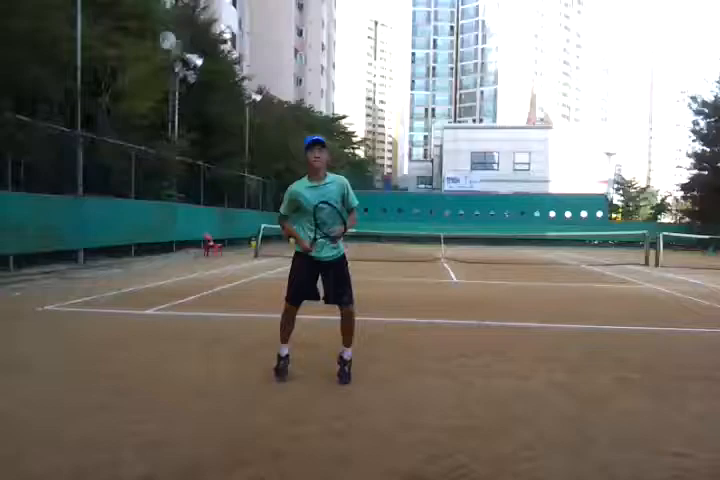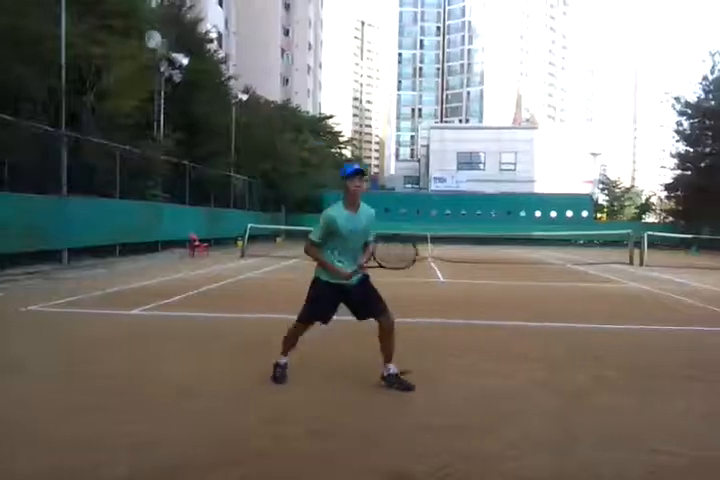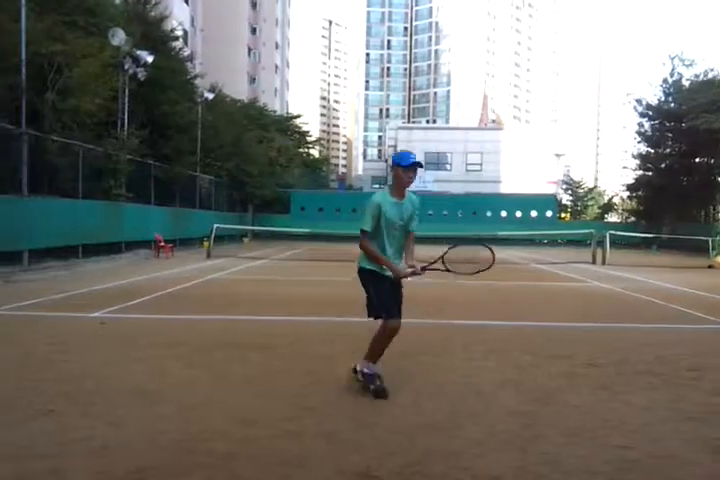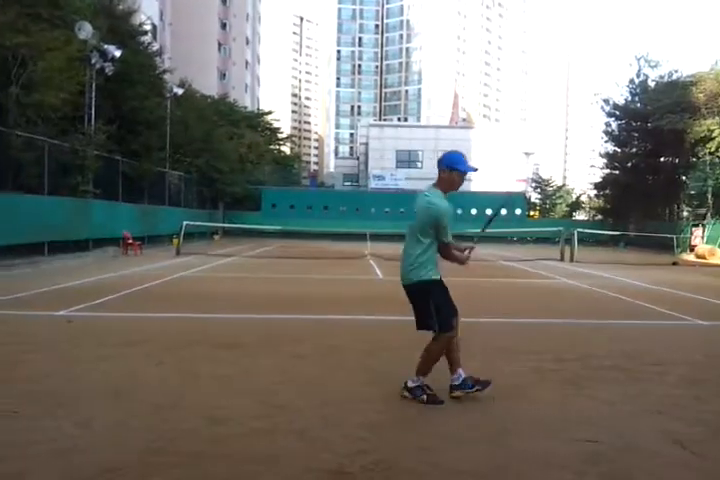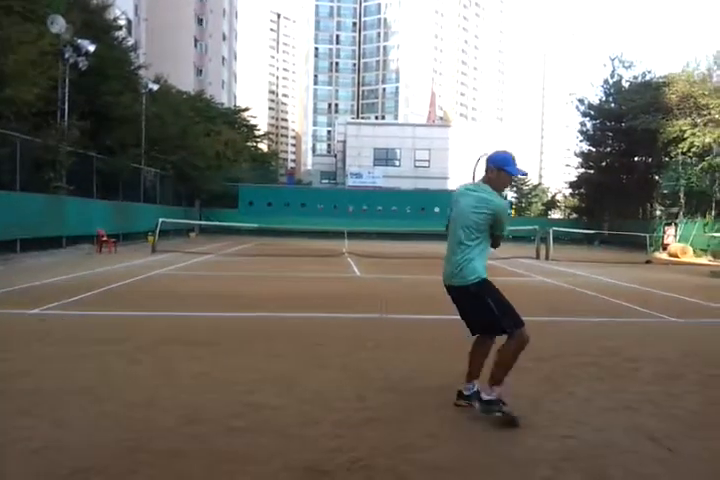
dt=0.3s
person 1, frame 1
left shoulder: (341, 184)
right shoulder: (296, 190)
left elbow: (353, 213)
right elbow: (283, 220)
right wrist: (299, 239)
left hip: (334, 255)
right hip: (306, 255)
left knee: (347, 308)
right knee: (291, 306)
left ankle: (345, 358)
right ankle: (283, 354)
person 1, frame 2
left shoulder: (369, 213)
right shoulder: (331, 215)
right elbow: (310, 248)
left wrist: (364, 259)
right wrist: (334, 269)
left hip: (357, 278)
right hip: (328, 280)
left knee: (387, 320)
right knee: (302, 324)
left ankle: (389, 372)
right ankle: (282, 361)
person 1, frame 3
left shoulder: (413, 202)
right shoulder: (377, 202)
right elbow: (364, 242)
left wrist: (407, 263)
right wrist: (393, 267)
left hip: (391, 269)
right hip: (372, 269)
left knee: (389, 323)
right knee: (392, 324)
left ankle: (367, 367)
right ankle: (367, 369)
person 1, frame 4
left shoulder: (426, 196)
right shoulder: (441, 206)
right elbow: (444, 250)
left wrist: (458, 249)
right wrist: (460, 257)
left hip: (424, 273)
right hip: (421, 277)
left knee: (449, 324)
right knee: (446, 332)
left ankle: (459, 380)
right ankle: (414, 385)
person 1, frame 5
left shoulder: (461, 192)
right shoulder: (498, 206)
right elbow: (495, 242)
left hip: (452, 279)
right hip: (471, 280)
left knee: (487, 333)
right knee: (519, 336)
left ankle: (469, 391)
right ankle: (489, 395)
